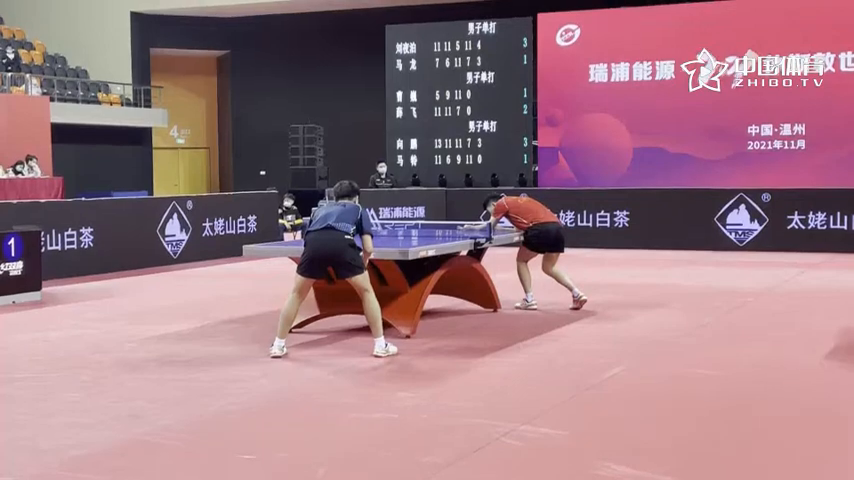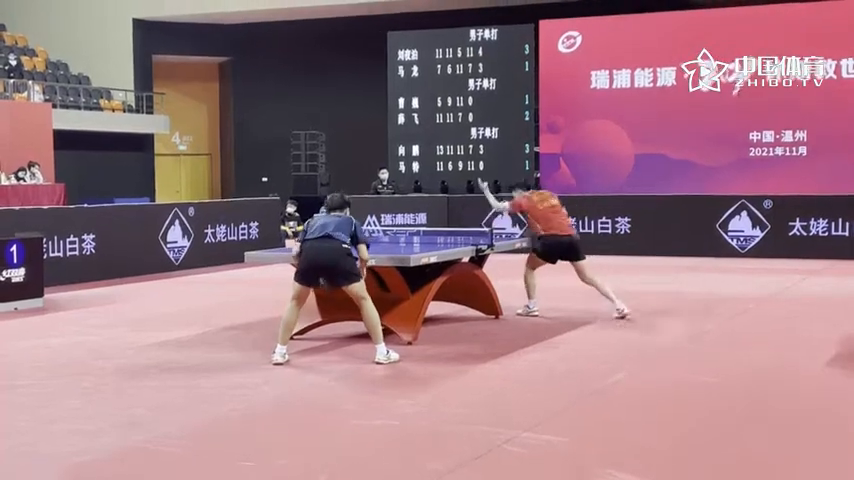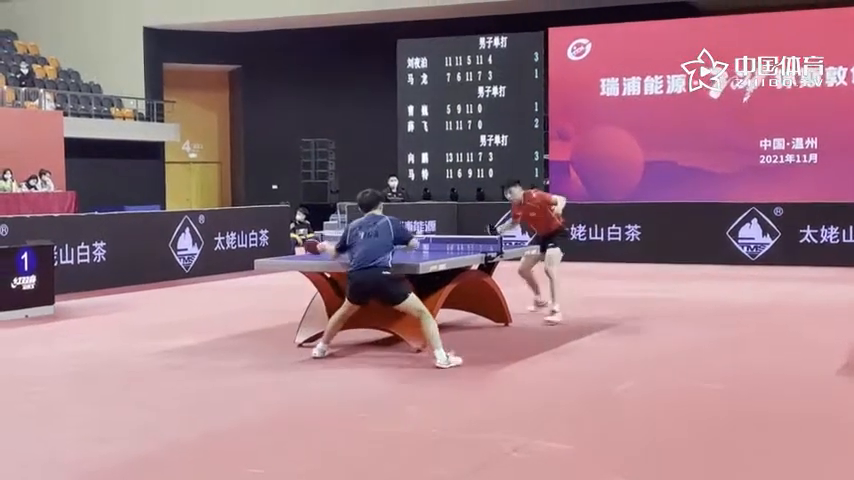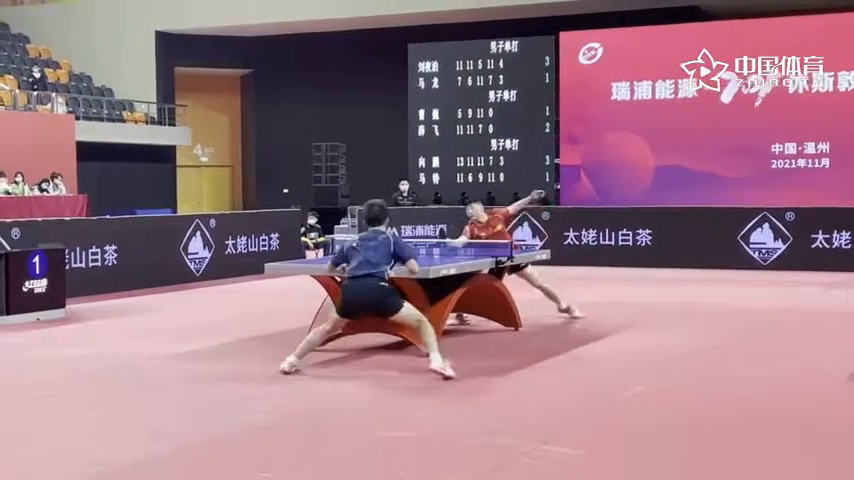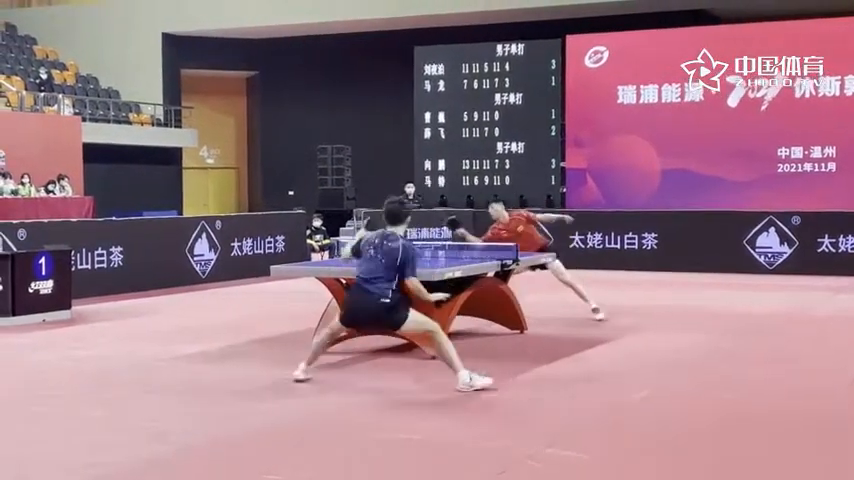
dt=1s
person 1, frame 1
left shoulder: (321, 209)
right shoulder: (358, 210)
left elbow: (310, 237)
right elbow: (368, 248)
left wrist: (323, 266)
right wrist: (361, 265)
left hip: (314, 243)
right hip: (342, 243)
left knee: (297, 294)
right knee: (367, 292)
left ankle: (278, 345)
right ankle: (380, 345)
person 1, frame 2
left shoulder: (312, 221)
right shoulder: (351, 221)
left elbow: (296, 252)
right elbow: (364, 256)
left wrist: (314, 273)
right wrist: (361, 271)
left hip: (310, 251)
right hip: (337, 252)
left knee: (295, 302)
right knee: (364, 300)
left ankle: (280, 352)
right ankle: (382, 352)
person 1, frame 3
left shoulder: (352, 227)
right shoulder: (391, 222)
left elbow: (335, 252)
right elbow: (414, 244)
left wrist: (325, 246)
right wrist: (403, 240)
left hip: (357, 278)
right hip: (382, 277)
left knee: (345, 311)
right knee: (422, 313)
left ankle: (321, 347)
right ankle: (441, 356)
person 1, frame 4
left shoulder: (355, 243)
right shoulder: (392, 239)
left elbow: (330, 267)
right elbow: (414, 268)
left wrist: (344, 266)
right wrist: (403, 261)
left hip: (350, 290)
right hip: (376, 290)
left knee: (330, 327)
right knee: (422, 323)
left ankle: (291, 361)
right ankle: (436, 360)
person 1, frame 5
left shoulder: (369, 239)
right shoulder: (405, 248)
left elbow: (346, 254)
right elbow: (411, 284)
left wrist: (357, 237)
right wrist: (430, 296)
left hip: (356, 302)
right hip: (383, 305)
left knee: (331, 332)
right knee: (435, 331)
left ankle: (303, 369)
right ankle: (464, 377)
person 2, frame 1
left shoulder: (501, 203)
right shoulder: (518, 201)
left elbow: (490, 227)
left hip: (541, 230)
right hip: (557, 227)
left knee: (521, 261)
right knee: (549, 267)
left ankle: (529, 300)
right ankle: (577, 293)
person 2, frame 2
left shoulder: (522, 201)
right shoulder: (550, 195)
left elbow: (498, 207)
left wrist: (486, 190)
left hip: (551, 240)
right hip: (571, 238)
left knee: (530, 267)
right knee: (587, 277)
left ankle: (531, 307)
right ankle: (619, 306)
person 2, frame 3
left shoulder: (535, 196)
right shoulder: (515, 206)
left elbow: (561, 199)
right elbow: (514, 222)
left wrist: (559, 207)
right wrist: (500, 229)
left hip: (555, 234)
right hip: (542, 236)
left knee: (549, 269)
right knee: (523, 270)
left ankle: (555, 309)
right ankle: (539, 299)
person 2, frame 4
left shoulder: (497, 215)
right shoulder: (471, 228)
left elbow: (513, 208)
right elbow: (461, 241)
left wrist: (531, 197)
left knee: (539, 284)
left ankle: (563, 306)
right ankle: (461, 315)
person 2, frame 5
left shoulder: (520, 215)
right shoulder: (495, 230)
left elbow: (541, 217)
right elbow: (479, 242)
left wrist: (560, 217)
right wrist: (463, 233)
left hip: (542, 250)
left knee: (566, 279)
left ankle: (593, 306)
